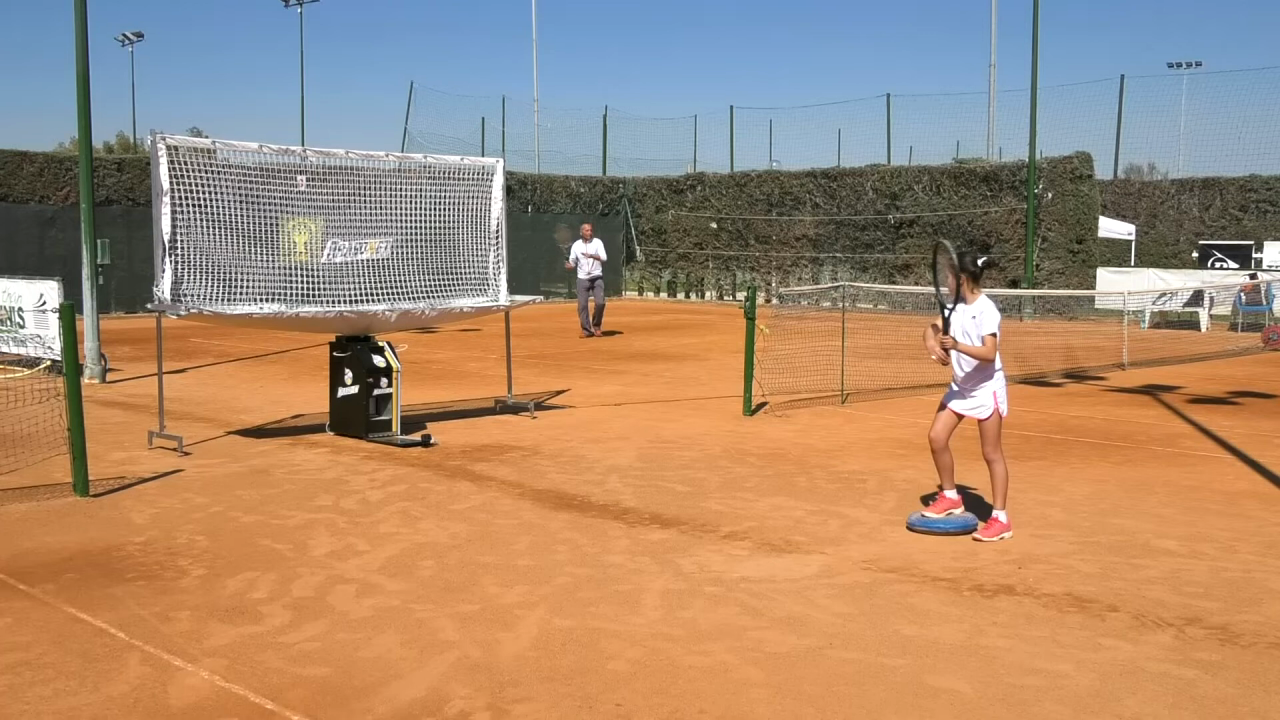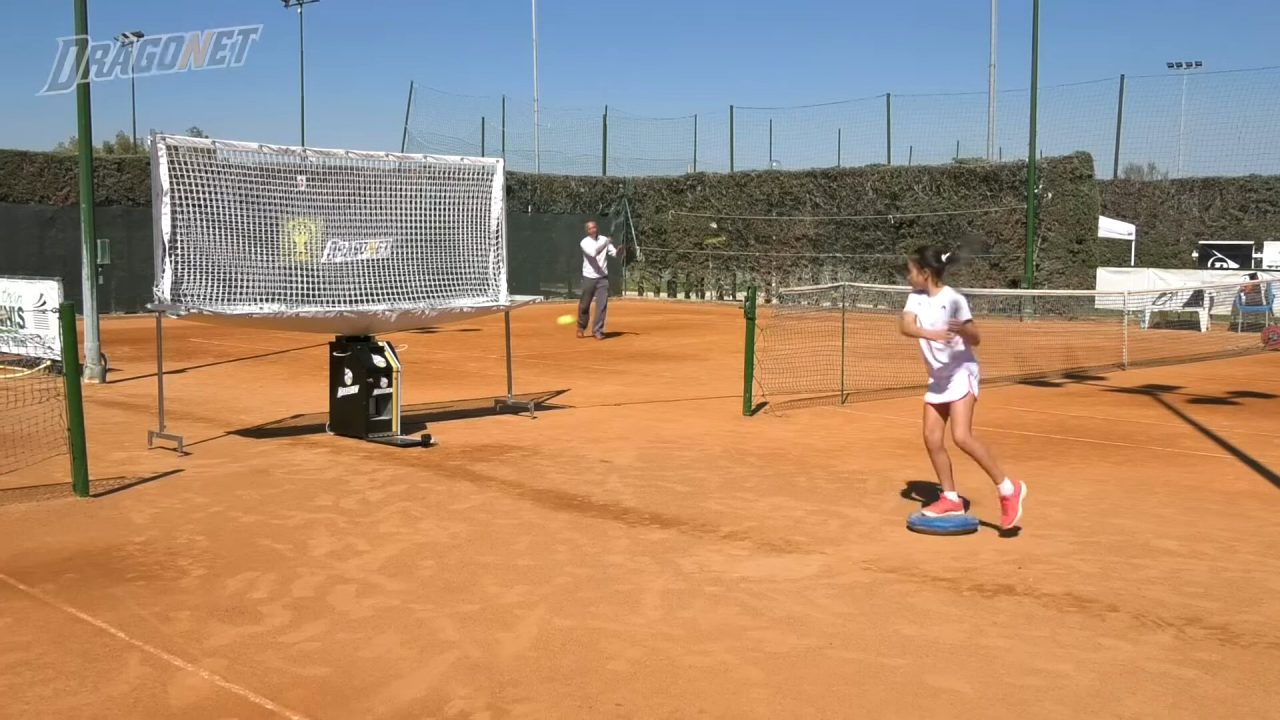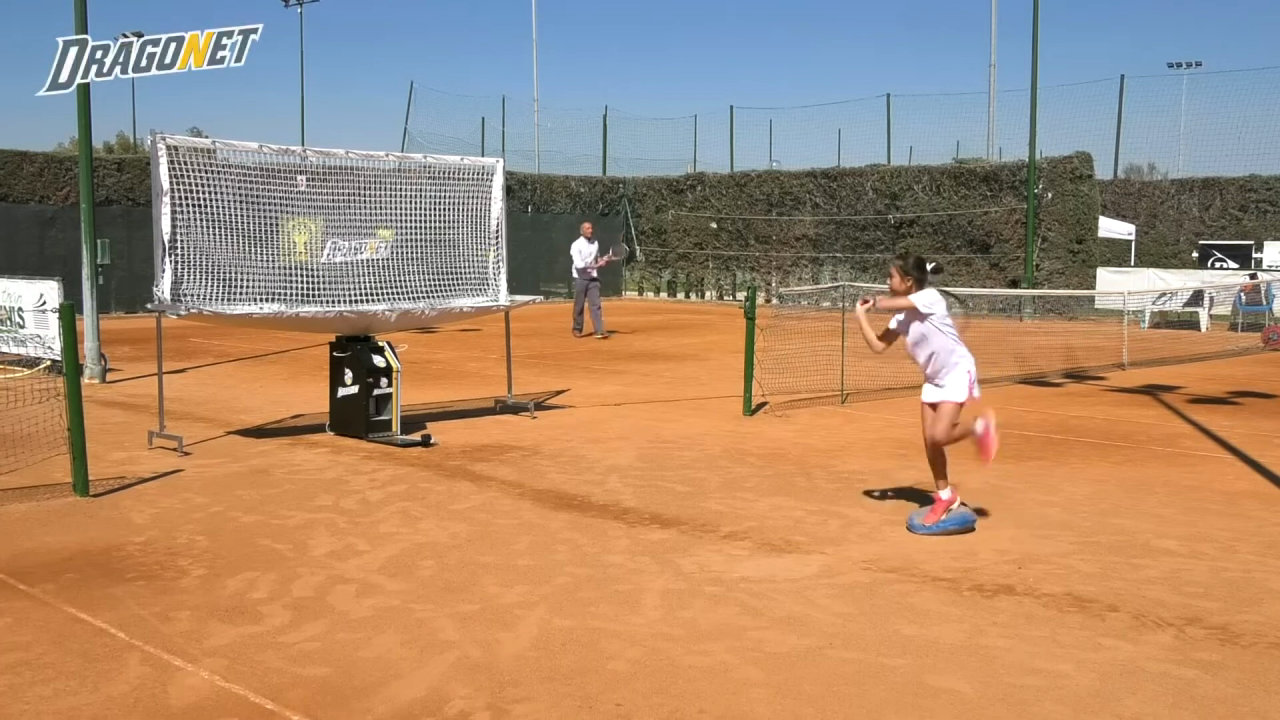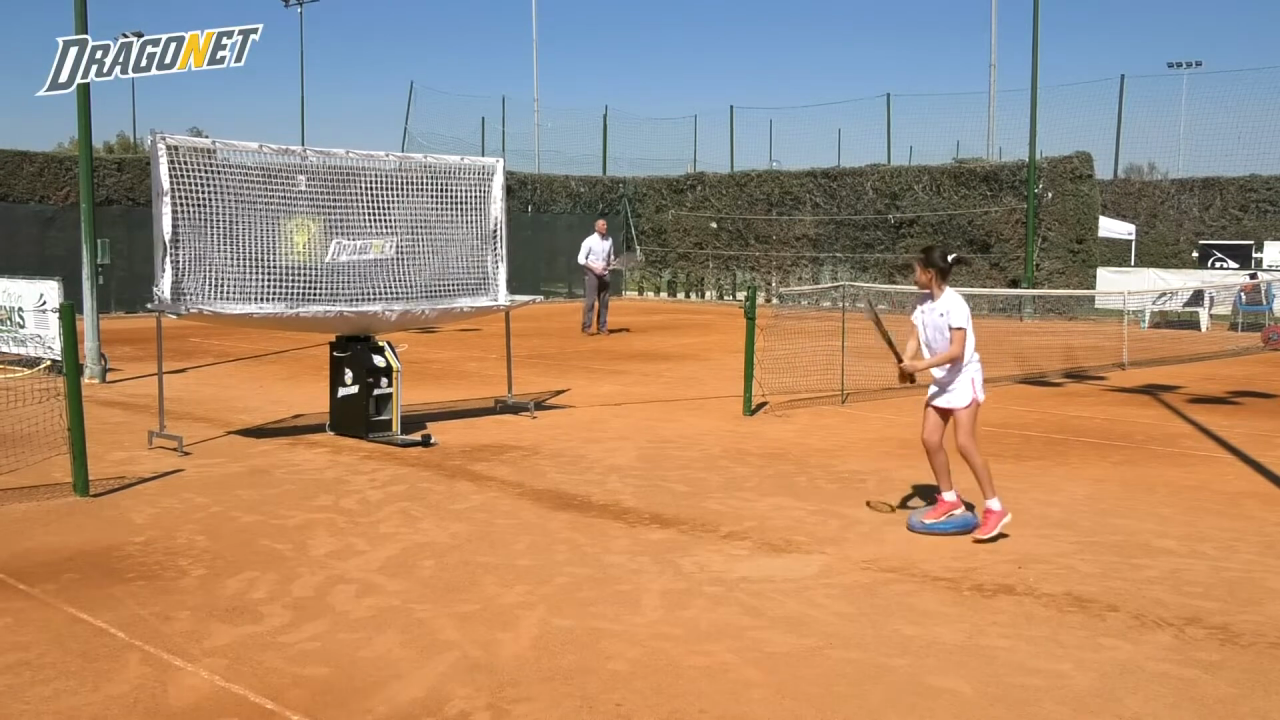
dt=0.7s
person 1, frame 1
left shoulder: (987, 310)
right shoulder: (956, 305)
left elbow: (989, 354)
right elbow: (933, 330)
left wrist: (956, 345)
right wrist: (935, 347)
left hip: (987, 388)
right hip: (960, 386)
left knee: (991, 453)
right knee: (936, 437)
left ankle: (1001, 519)
right ankle: (950, 497)
person 1, frame 2
left shoulder: (954, 299)
right shoulder: (915, 297)
left elbow: (975, 339)
right elbow: (906, 326)
left wrist: (964, 330)
right wrist: (931, 333)
left hip: (961, 373)
right hip: (937, 377)
left knee: (961, 437)
right knee: (931, 438)
left ankle: (1008, 490)
right ankle: (950, 498)
person 1, frame 3
left shoulder: (930, 298)
right shoulder: (902, 315)
left elbow: (885, 303)
right elbow: (877, 346)
left wrist: (874, 302)
right wrist: (861, 315)
left hip: (958, 373)
right hip: (935, 379)
left knee: (938, 436)
right knee: (931, 436)
left ankle: (981, 427)
right ankle: (945, 496)
person 1, frame 4
left shoulder: (955, 303)
right shoulder: (922, 302)
left elbow: (957, 351)
right elbow: (915, 337)
left wrist: (923, 364)
right wrist: (907, 362)
left hip: (964, 378)
right hip: (941, 381)
left knee: (965, 443)
right knee: (930, 439)
left ankle: (994, 509)
right ankle: (949, 499)
